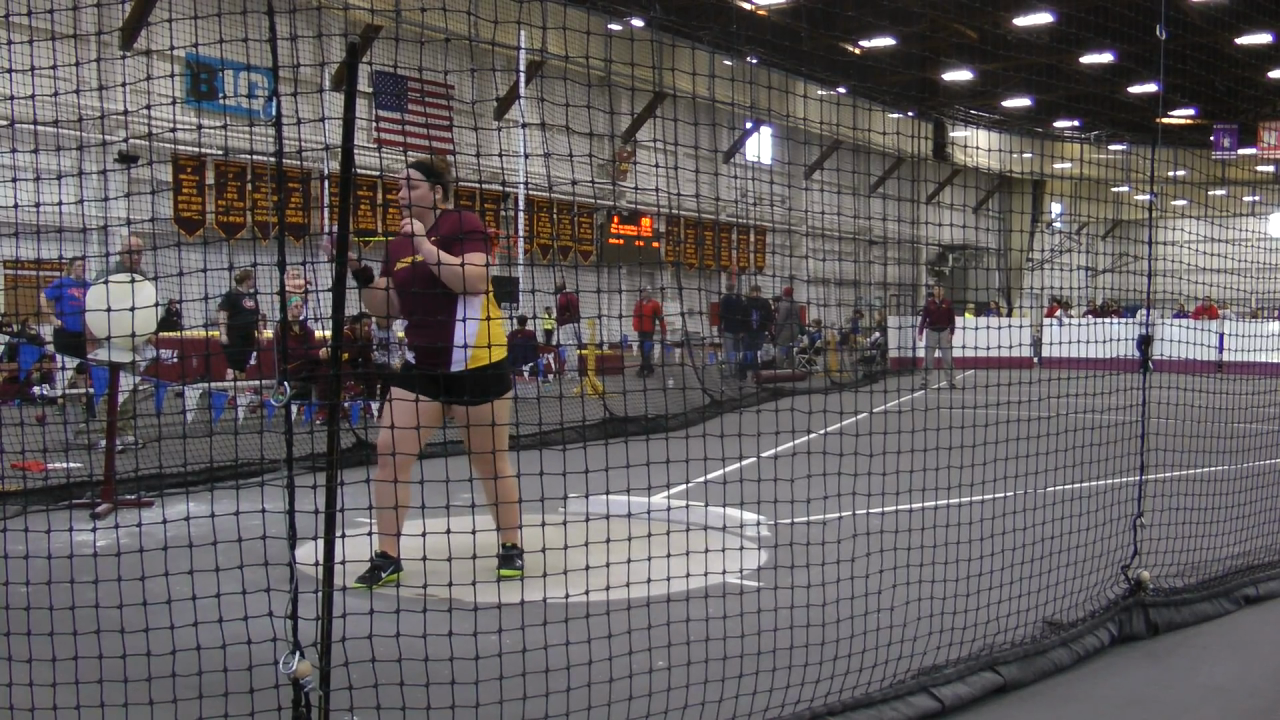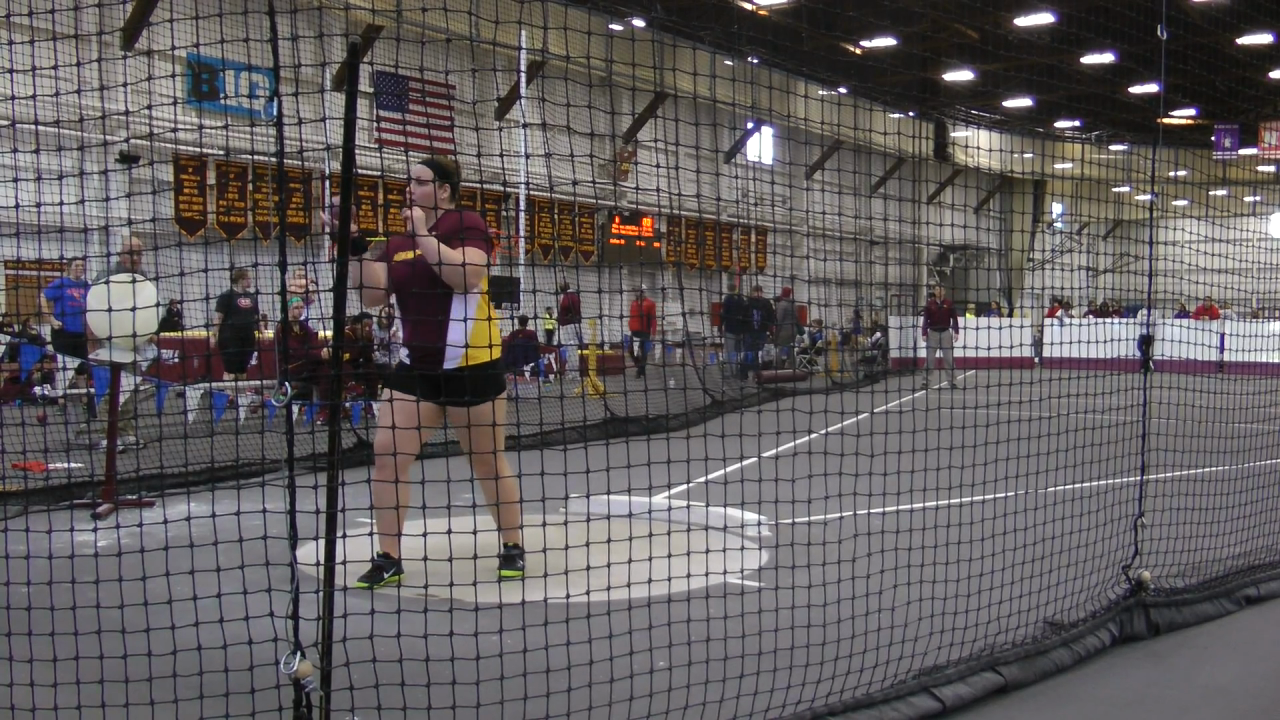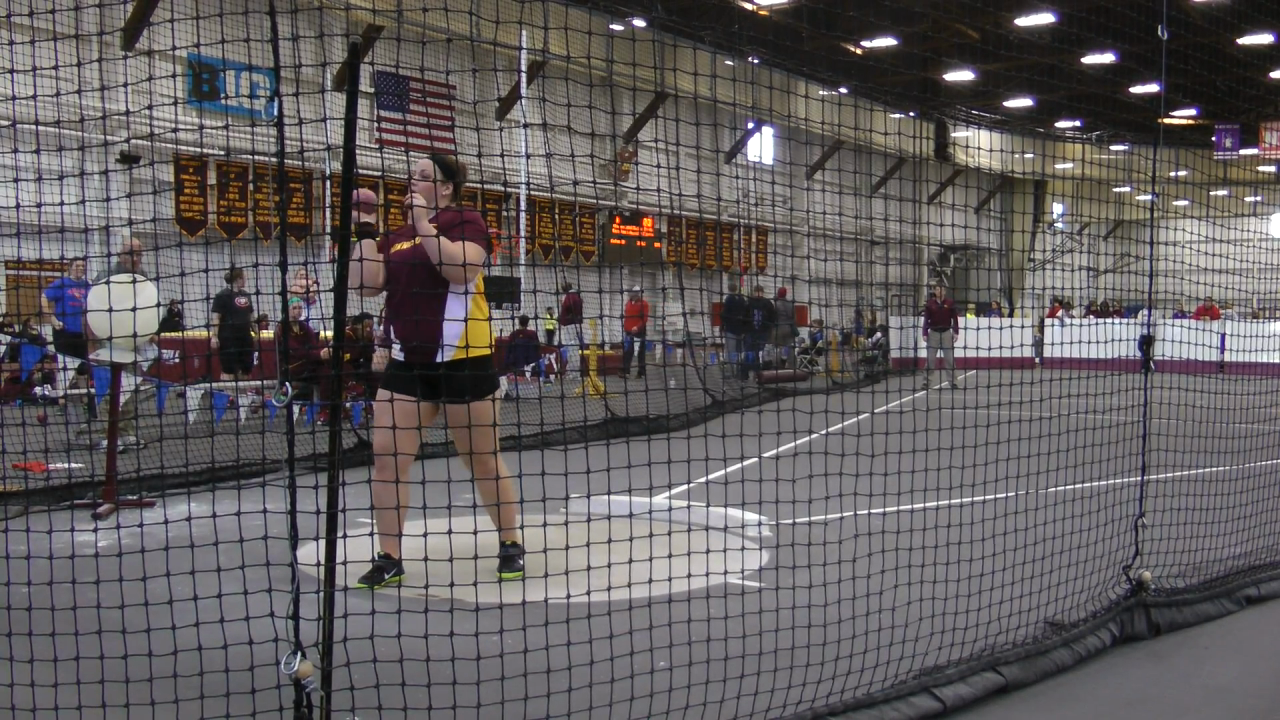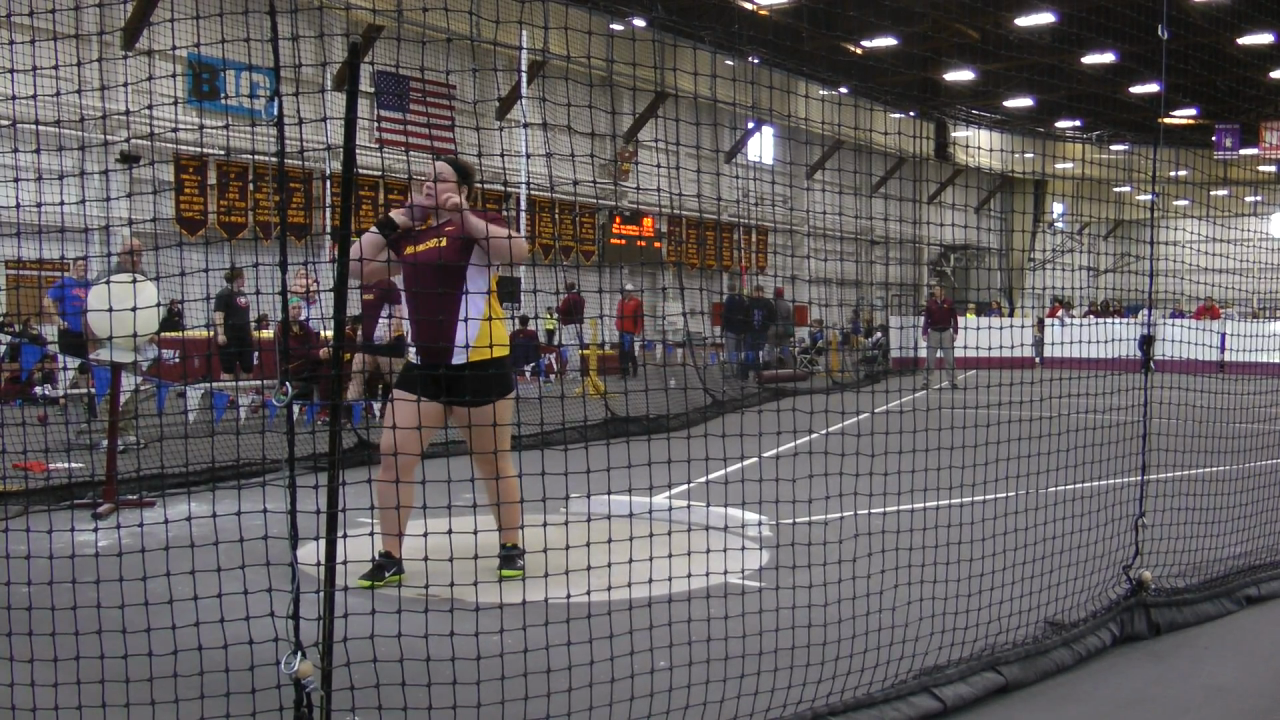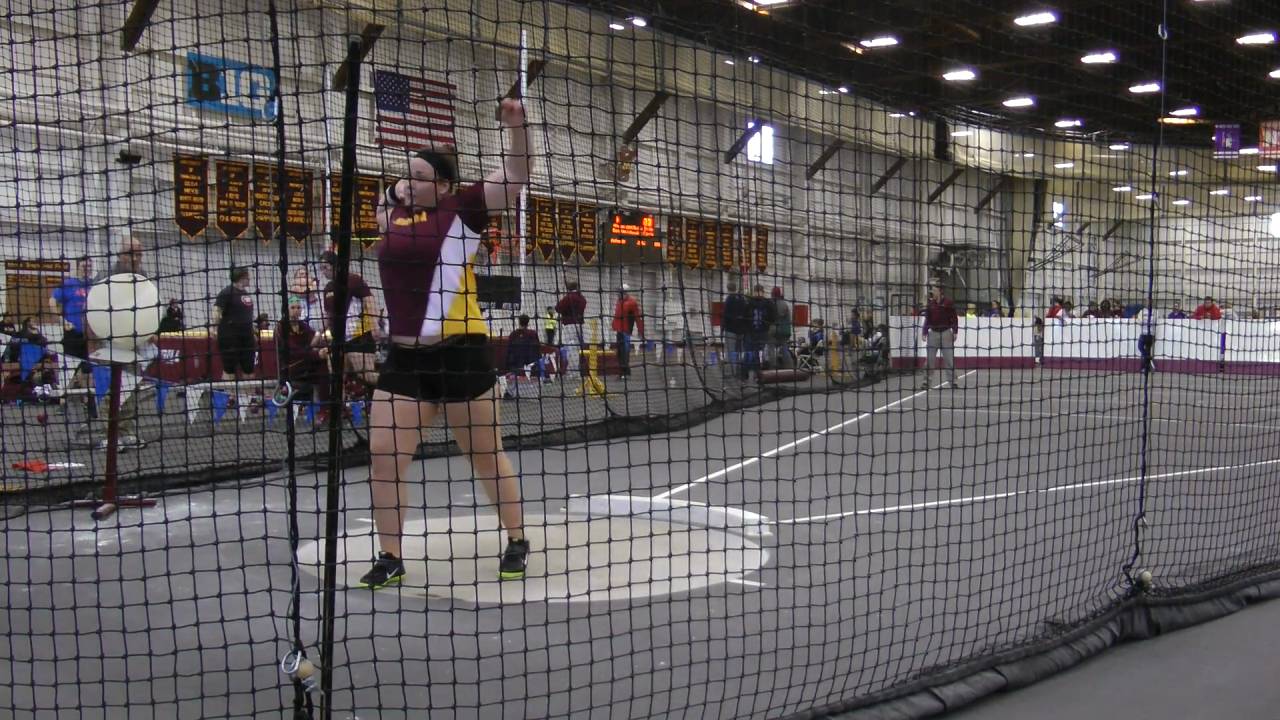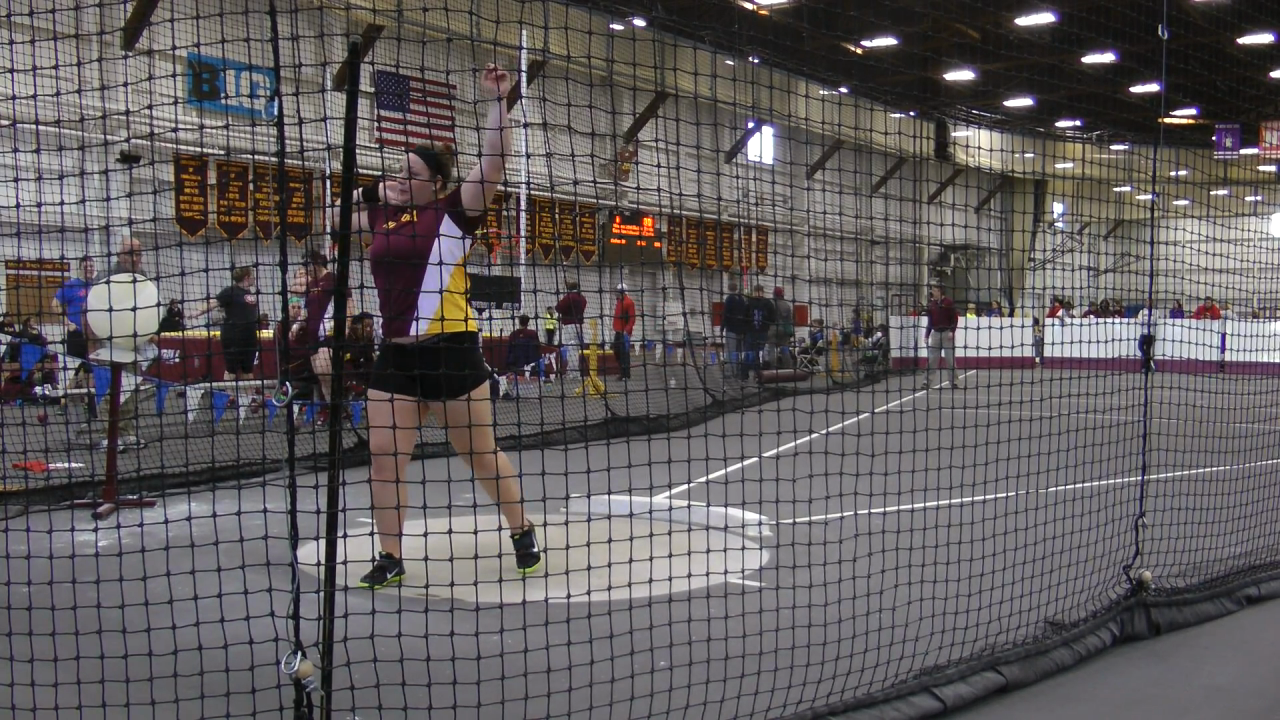
dt=0.3s
person 1, frame 1
left shoulder: (465, 225)
right shoulder: (398, 243)
left elbow: (475, 281)
right elbow: (386, 307)
left wrist: (424, 244)
right wrist: (358, 271)
left hip: (476, 364)
right hip: (421, 365)
left knee: (490, 460)
right knee: (390, 452)
left ankle: (511, 547)
right ankle: (387, 557)
person 1, frame 2
left shoulder: (466, 223)
right shoulder: (398, 241)
left elbow: (466, 276)
right elbow: (372, 294)
left wrist: (425, 234)
right wrist: (354, 244)
left hip: (470, 363)
right hip: (415, 365)
left knee: (488, 460)
right knee: (387, 454)
left ankle: (512, 547)
right ankle: (389, 558)
person 1, frame 3
left shoulder: (464, 220)
right shoulder: (395, 236)
left elbow: (462, 269)
right elbow: (364, 283)
left wrist: (423, 223)
right wrist: (364, 228)
left hip: (464, 360)
right hip: (408, 362)
left knee: (483, 458)
right knee: (386, 455)
left ankle: (511, 545)
right ankle: (389, 558)
person 1, frame 4
left shoulder: (479, 221)
right shoulder: (409, 236)
left elbow: (517, 251)
right elbow: (357, 267)
left wrist: (466, 218)
right wrist: (391, 221)
left hip: (479, 362)
right hip: (422, 364)
left knee: (493, 461)
right knee: (393, 455)
left ankle: (511, 546)
right ankle: (390, 557)
person 1, frame 5
left shoulder: (464, 211)
right shoulder: (398, 215)
left elbow: (517, 175)
right elbow: (381, 207)
left wrist: (517, 125)
right wrist: (395, 194)
left hip: (458, 354)
right hip: (403, 359)
left knee: (486, 456)
right knee: (384, 456)
left ankle: (516, 542)
right ankle: (390, 559)
person 1, frame 6
left shoulder: (455, 210)
right shoulder: (385, 215)
left elbow: (493, 163)
right elbow: (348, 210)
left wrist: (497, 101)
right wrist: (375, 191)
left hip: (450, 351)
right hip: (395, 356)
left knee: (481, 455)
right knee: (384, 458)
left ankle: (522, 531)
right ankle: (390, 558)
